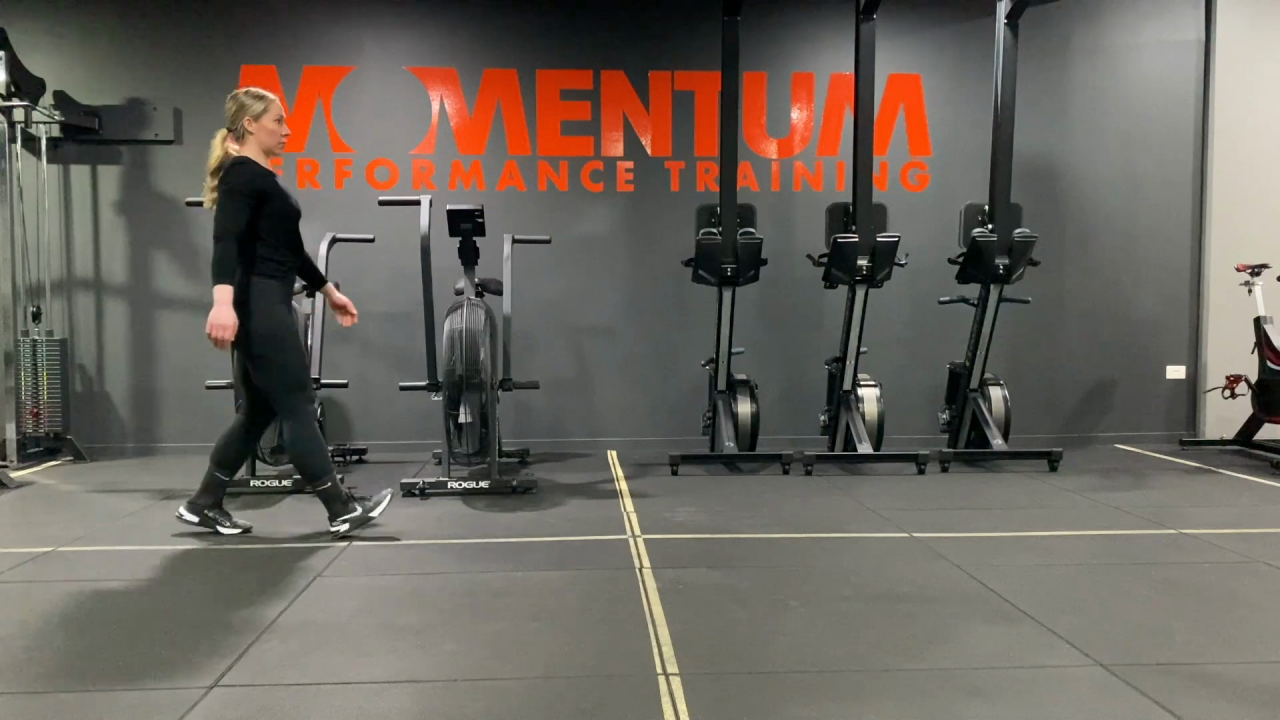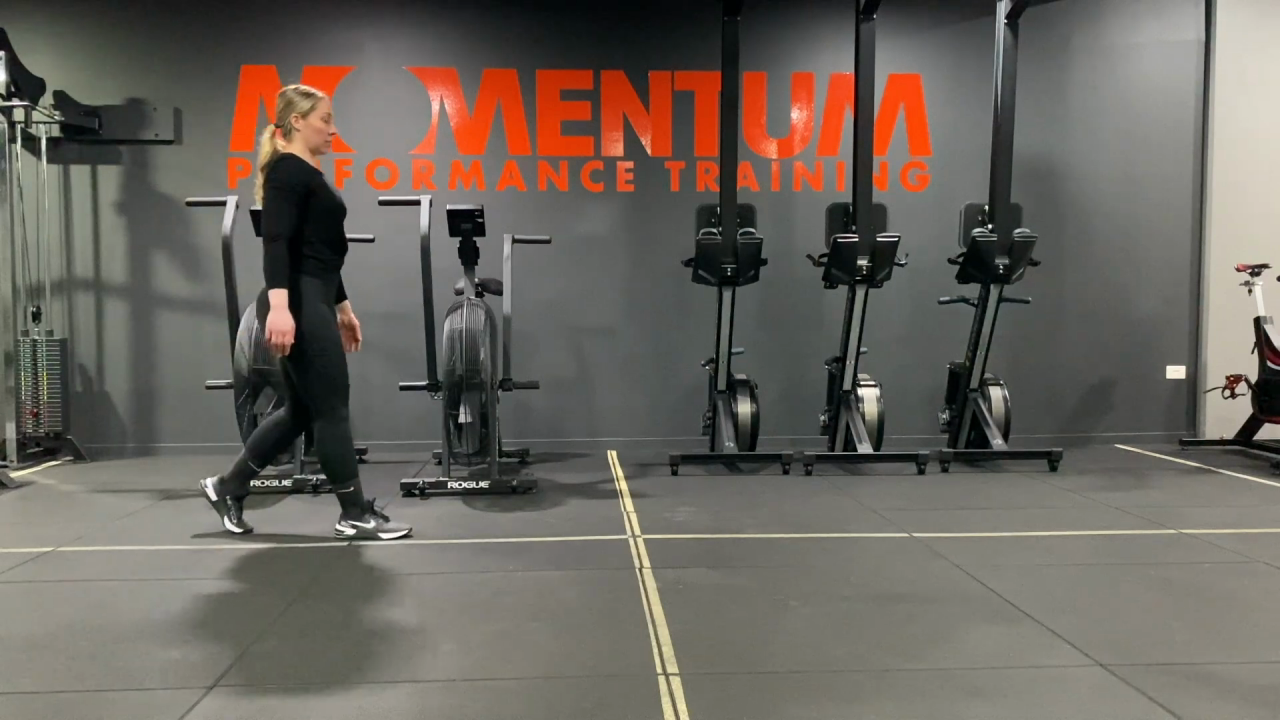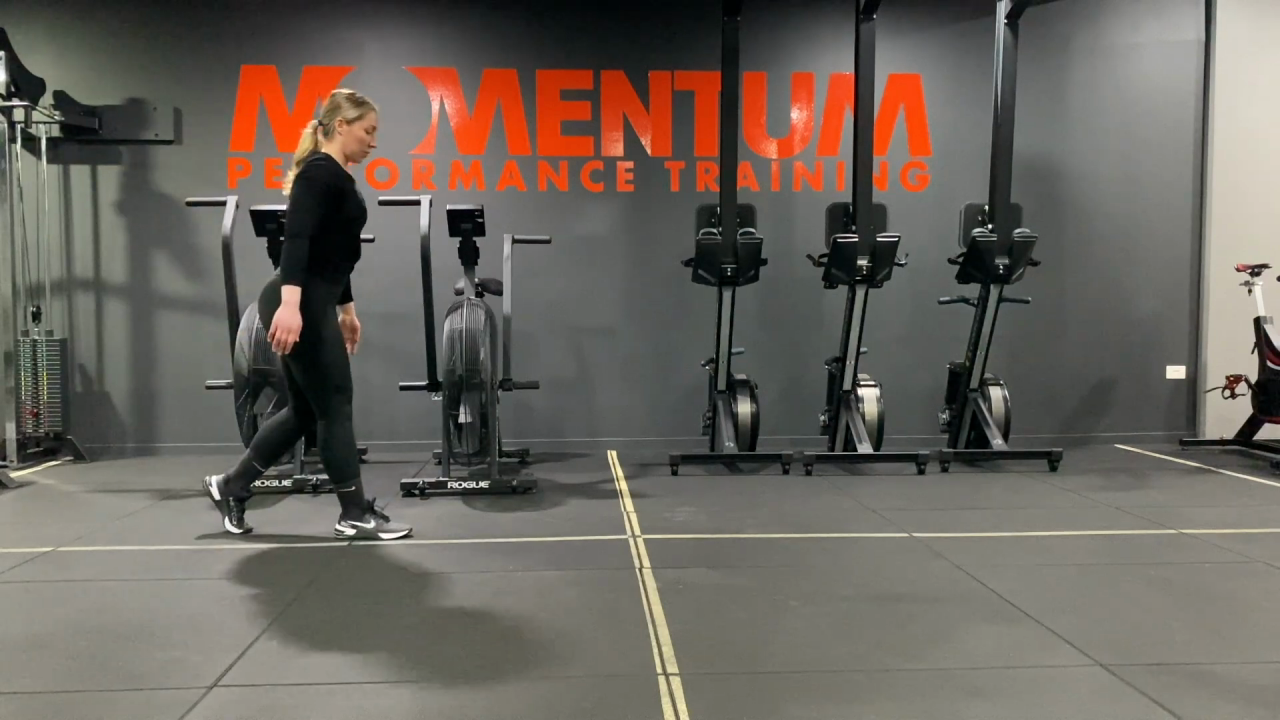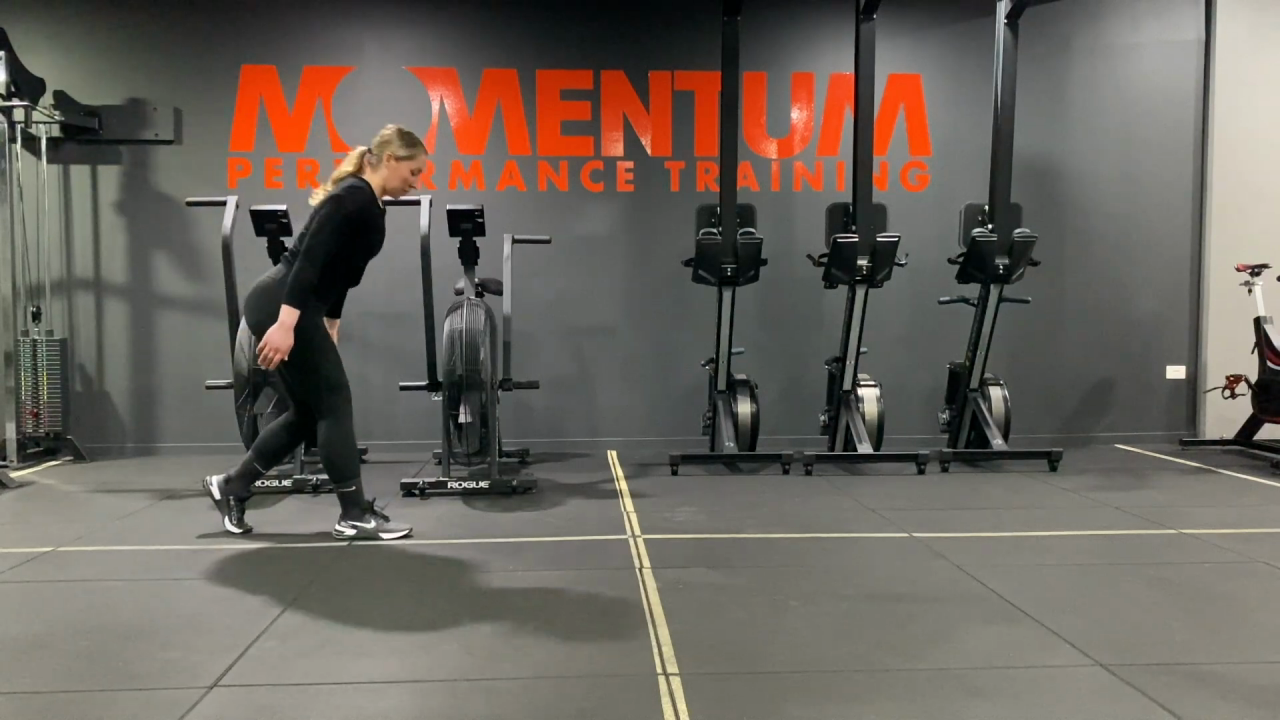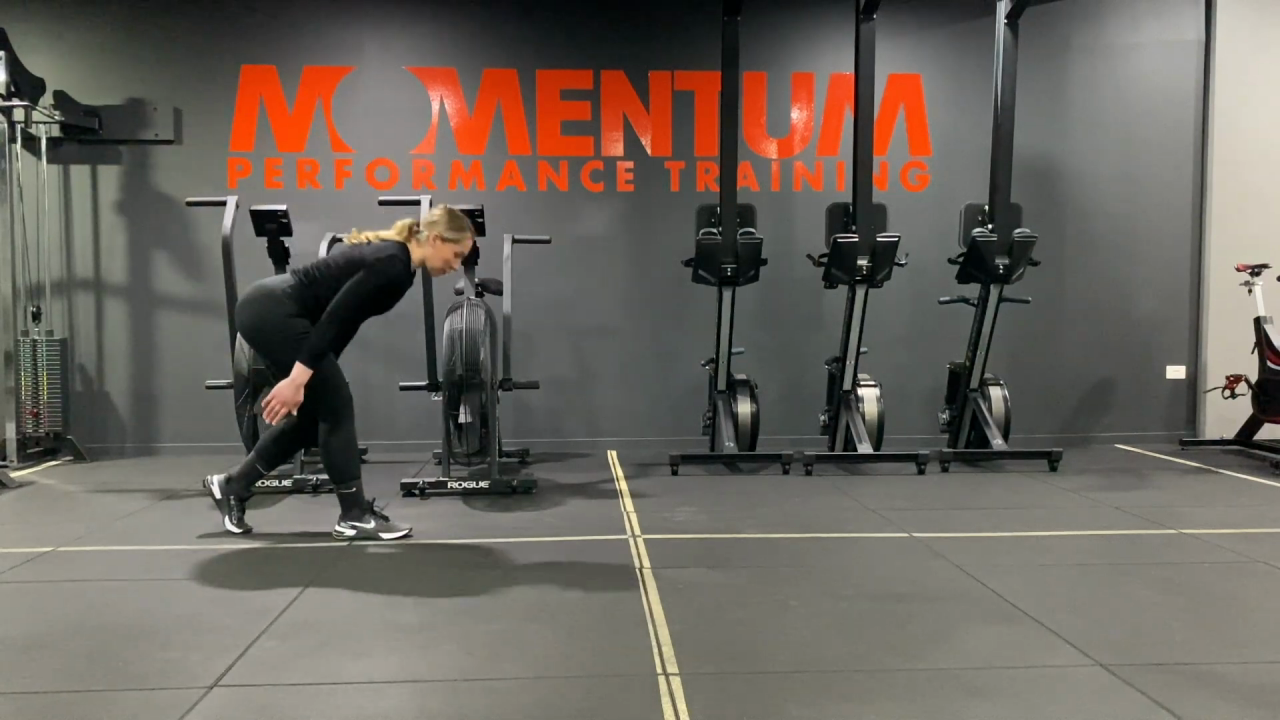
dt=0.3s
person 1, frame 1
left shoulder: (262, 176)
right shoulder: (241, 174)
left elbow: (286, 246)
right elbow: (226, 242)
left wrist: (327, 290)
right wrist: (222, 301)
left hip: (267, 305)
right hip: (255, 306)
left knee: (259, 410)
right knee: (296, 405)
left ankle: (203, 503)
right ankle: (343, 510)
person 1, frame 2
left shoulder: (307, 174)
right shoulder: (287, 170)
right elbow: (275, 243)
left wrist: (343, 307)
right wrist: (279, 306)
left hip: (312, 302)
right hip: (299, 303)
left knee: (302, 408)
right knee: (331, 407)
left ankle: (228, 487)
right ankle: (356, 514)
person 1, frame 3
left shoulder: (338, 176)
right shoulder: (320, 172)
right elbow: (297, 239)
left wrist: (346, 309)
right wrist: (291, 304)
left hip: (312, 302)
right hip: (300, 303)
left knee: (308, 408)
right knee: (334, 404)
left ankle: (231, 486)
right ankle: (355, 515)
person 1, frame 4
left shoulder: (365, 202)
right shoulder: (354, 197)
right elbow: (309, 259)
left wrist: (329, 323)
right wrist: (286, 323)
left hip: (287, 307)
right hip: (283, 308)
left knee: (310, 411)
right knee: (332, 402)
left ankle: (231, 487)
right ankle: (355, 515)
person 1, frame 5
left shoulder: (394, 260)
right shoulder: (391, 267)
left elbow: (343, 319)
right elbow: (332, 320)
left wrist: (312, 373)
right wrist: (298, 378)
left hip: (265, 310)
right hip: (272, 313)
left knee: (308, 415)
right knee: (333, 404)
left ankle: (232, 487)
right ankle: (355, 516)
